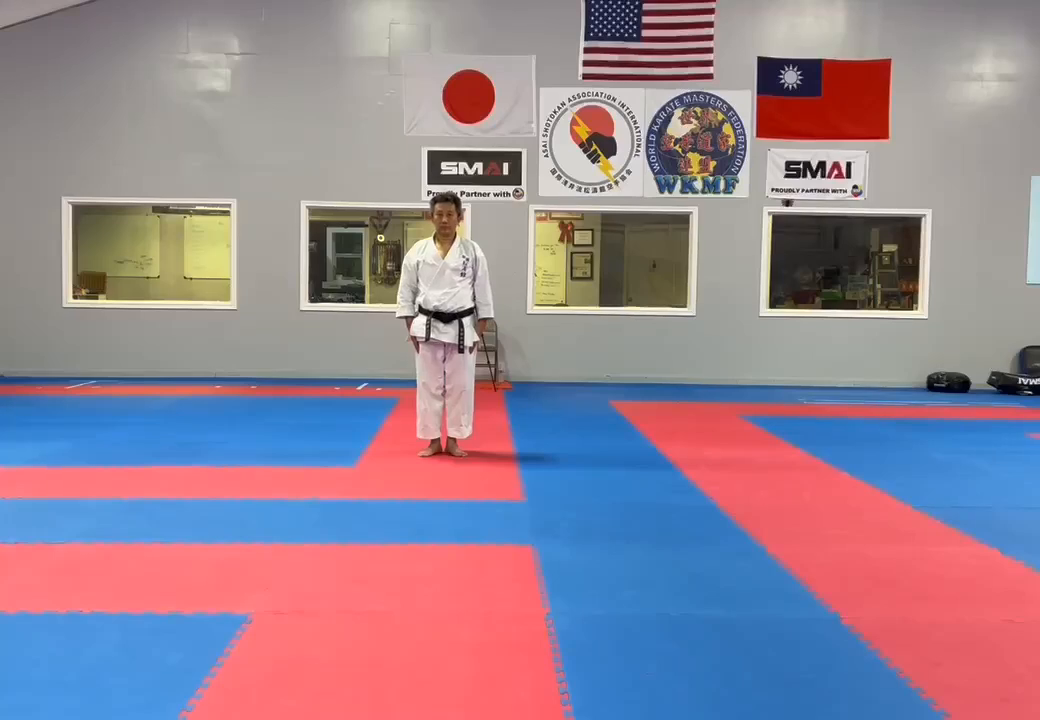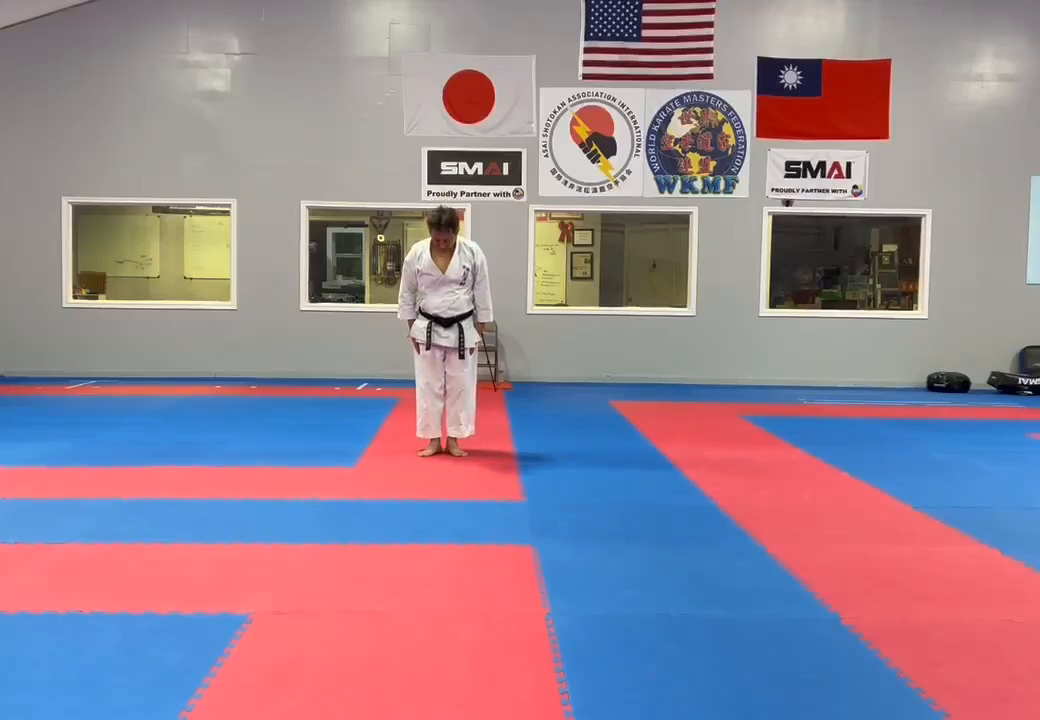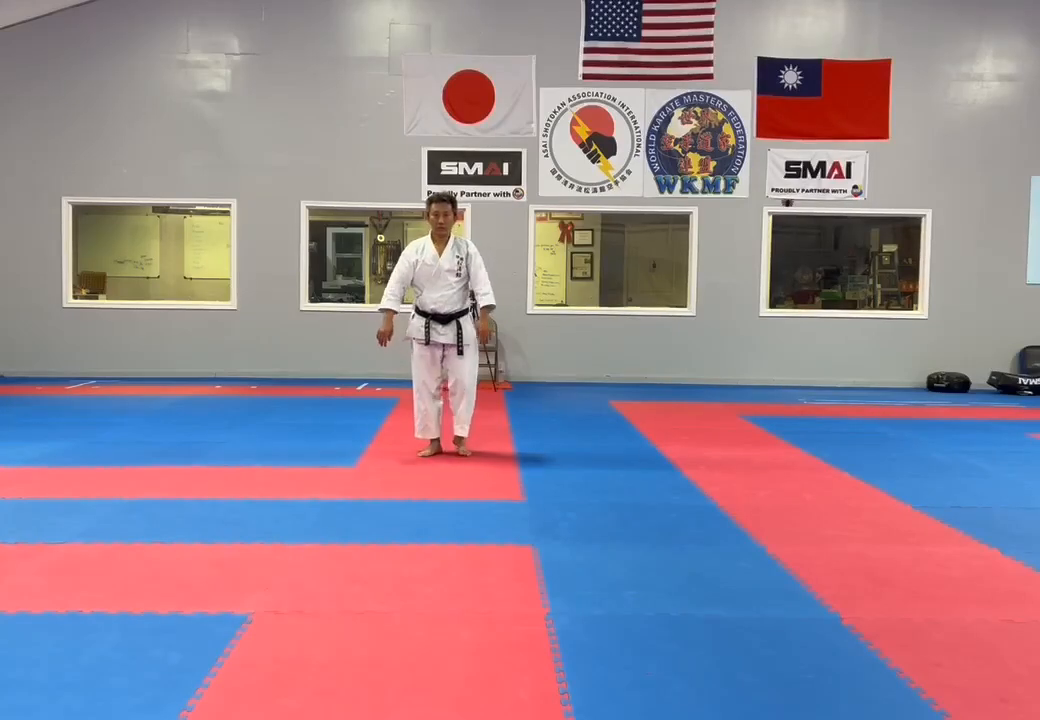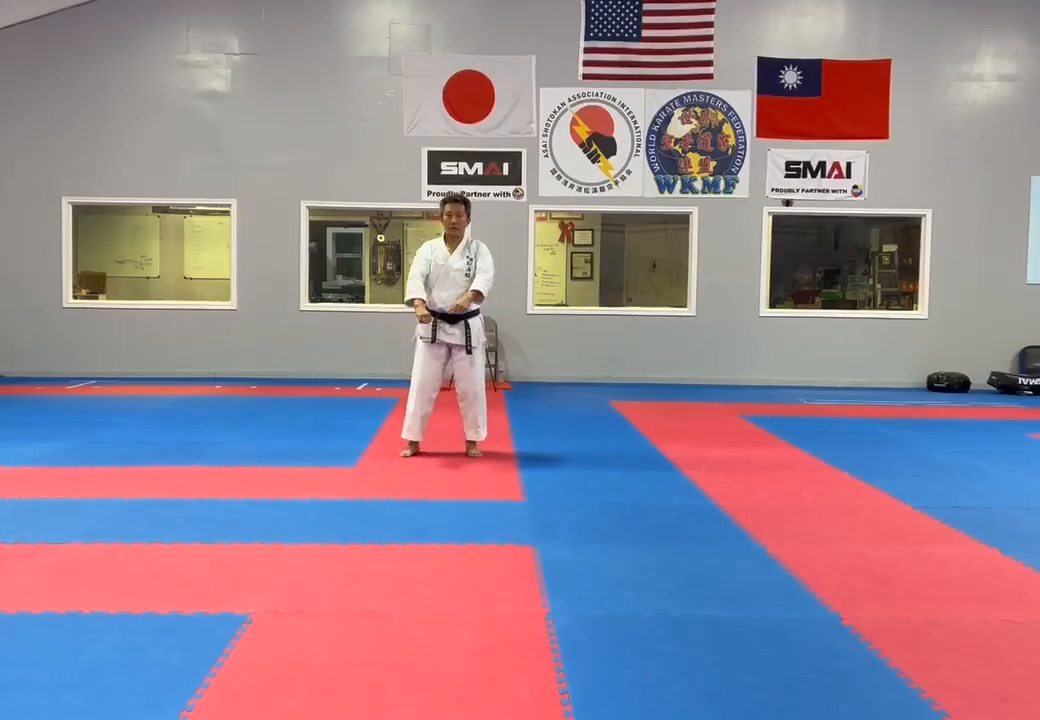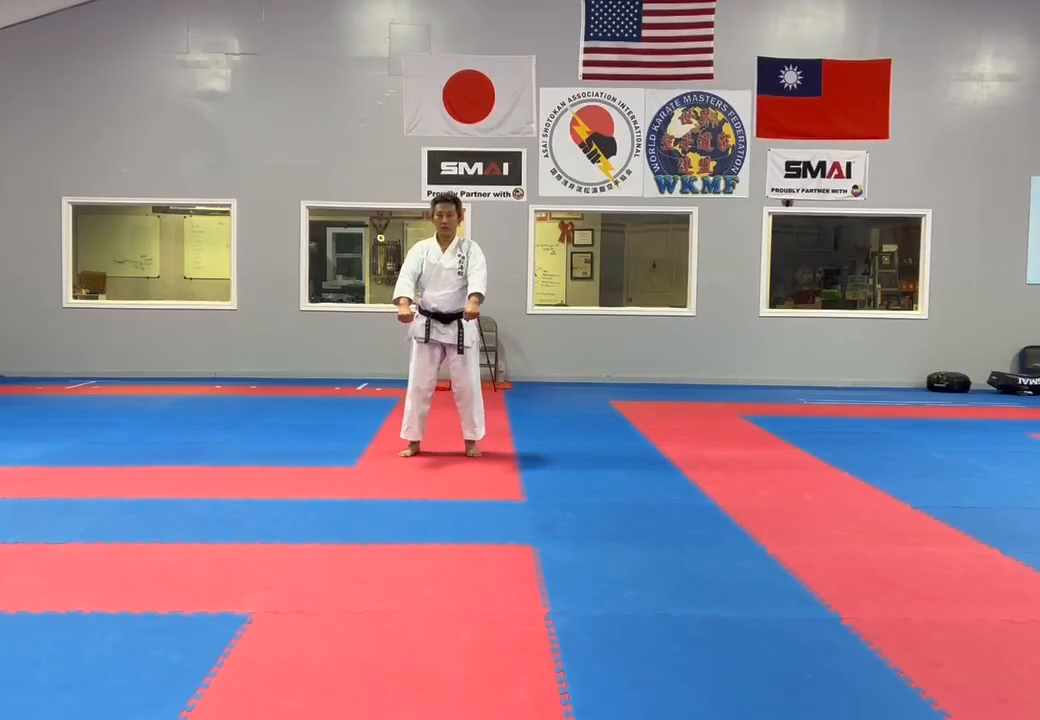
dt=1s
person 1, frame 1
left shoulder: (472, 251)
right shoulder: (418, 251)
left elbow: (483, 292)
right elbow: (406, 291)
left wrist: (479, 330)
right wrist: (411, 328)
left hip: (461, 327)
right hip: (427, 327)
left knee: (460, 385)
right knee: (429, 385)
left ankle: (453, 440)
right ankle: (433, 440)
person 1, frame 2
left shoulder: (473, 253)
right shoulder: (416, 254)
left elbow: (482, 294)
right elbow: (407, 294)
left wrist: (479, 330)
right wrist: (412, 329)
left hip: (462, 329)
right hip: (427, 329)
left knee: (461, 385)
right knee: (428, 385)
left ankle: (453, 439)
right ankle: (433, 439)
person 1, frame 3
left shoulder: (467, 249)
right shoulder: (415, 249)
left elbow: (481, 283)
right elbow: (397, 284)
left wrist: (484, 318)
right wrist: (388, 320)
left hip: (460, 326)
right hip: (425, 326)
left knee: (462, 383)
right knee: (426, 385)
left ankle: (460, 437)
right ankle: (433, 440)
person 1, frame 4
left shoulder: (478, 249)
right shoulder: (428, 249)
left elbow: (485, 278)
right elbow: (415, 279)
left wrist: (468, 298)
right wrist: (419, 306)
left hip: (467, 326)
right hip: (433, 326)
left knee: (471, 386)
right knee: (423, 384)
left ankle: (472, 441)
right ankle: (413, 440)
person 1, frame 5
left shoulder: (470, 249)
right shoulder: (420, 249)
left elbow: (478, 277)
right elbow: (407, 278)
left wrist: (474, 302)
right wrist: (404, 305)
left hip: (460, 326)
right hip: (427, 325)
left knee: (467, 385)
right knee: (419, 385)
left ankle: (471, 439)
right ankle: (413, 441)
